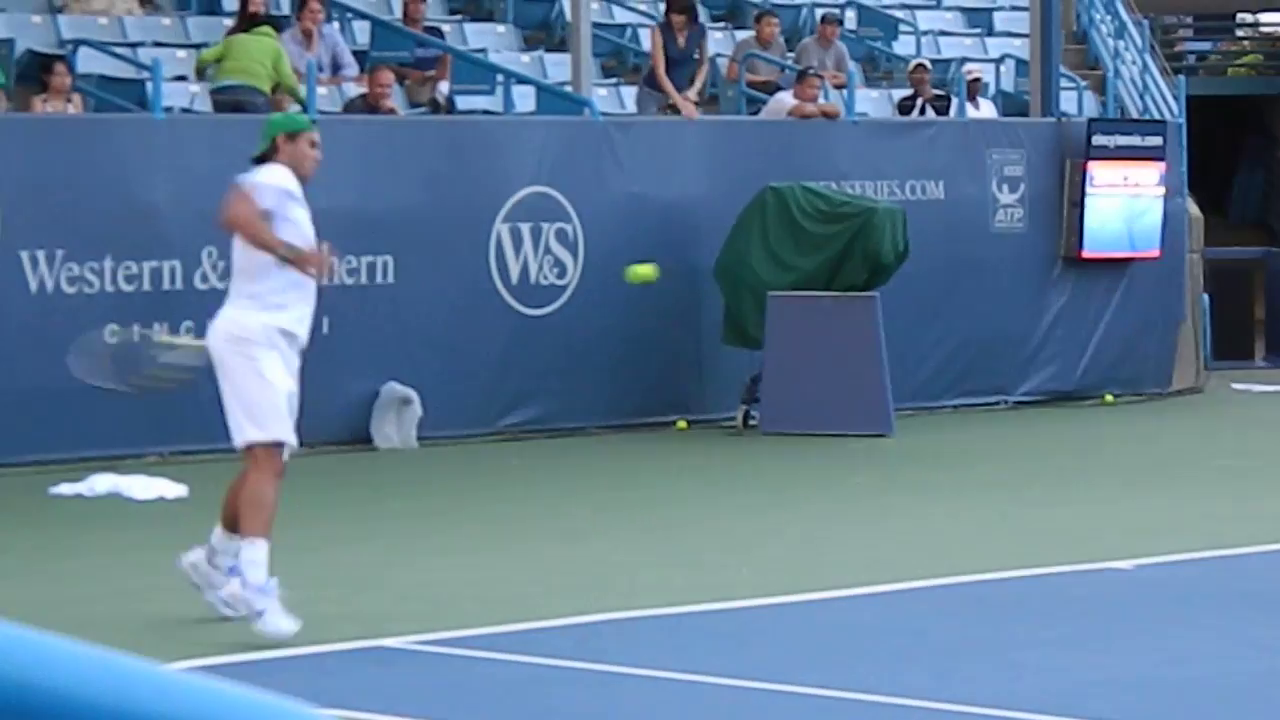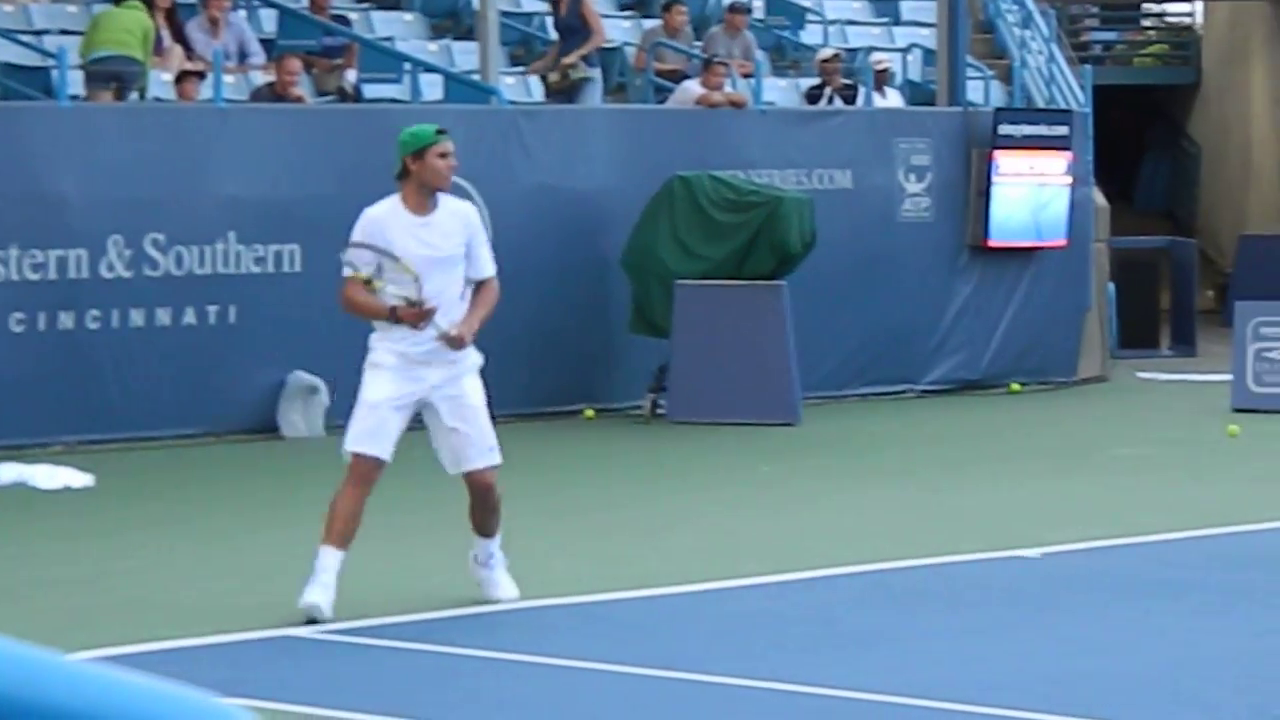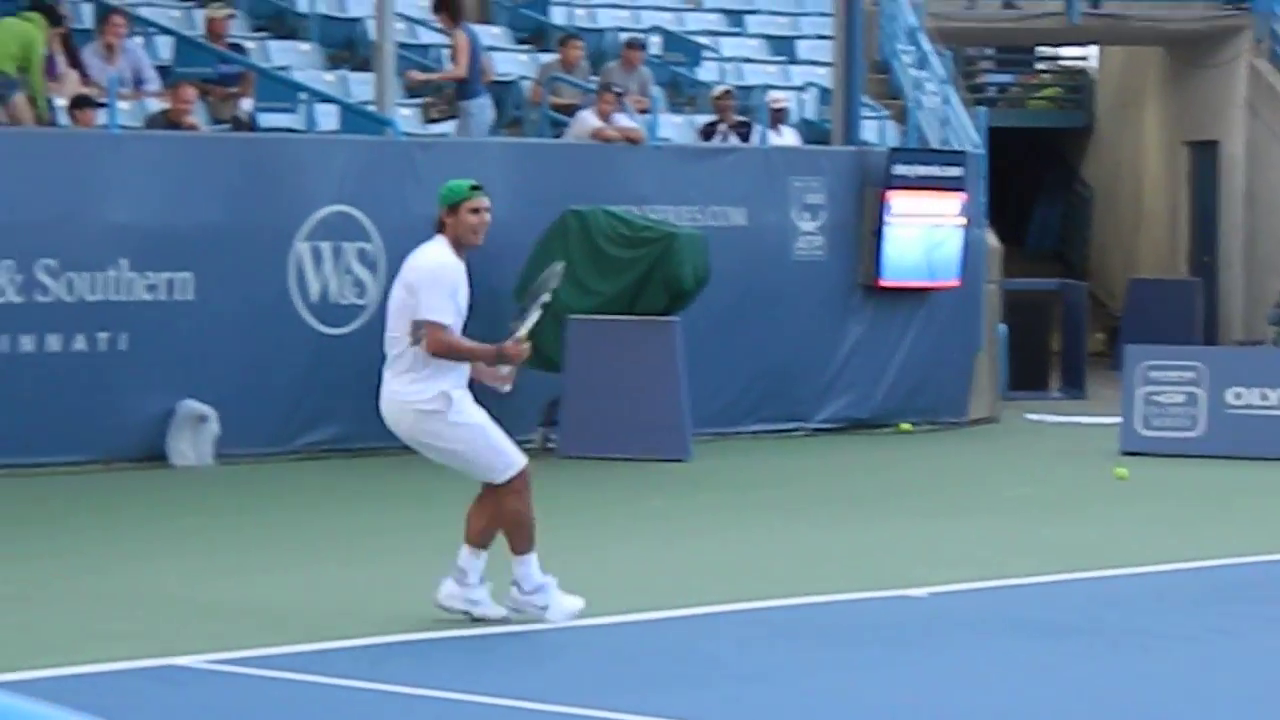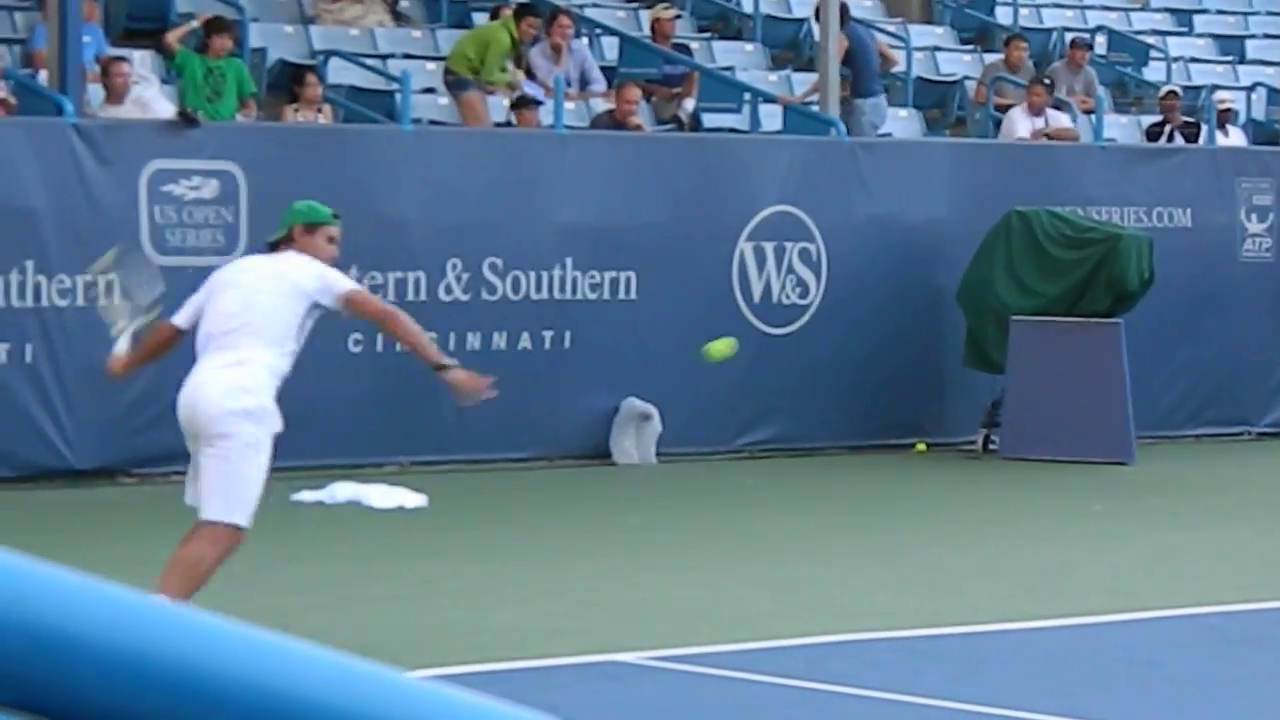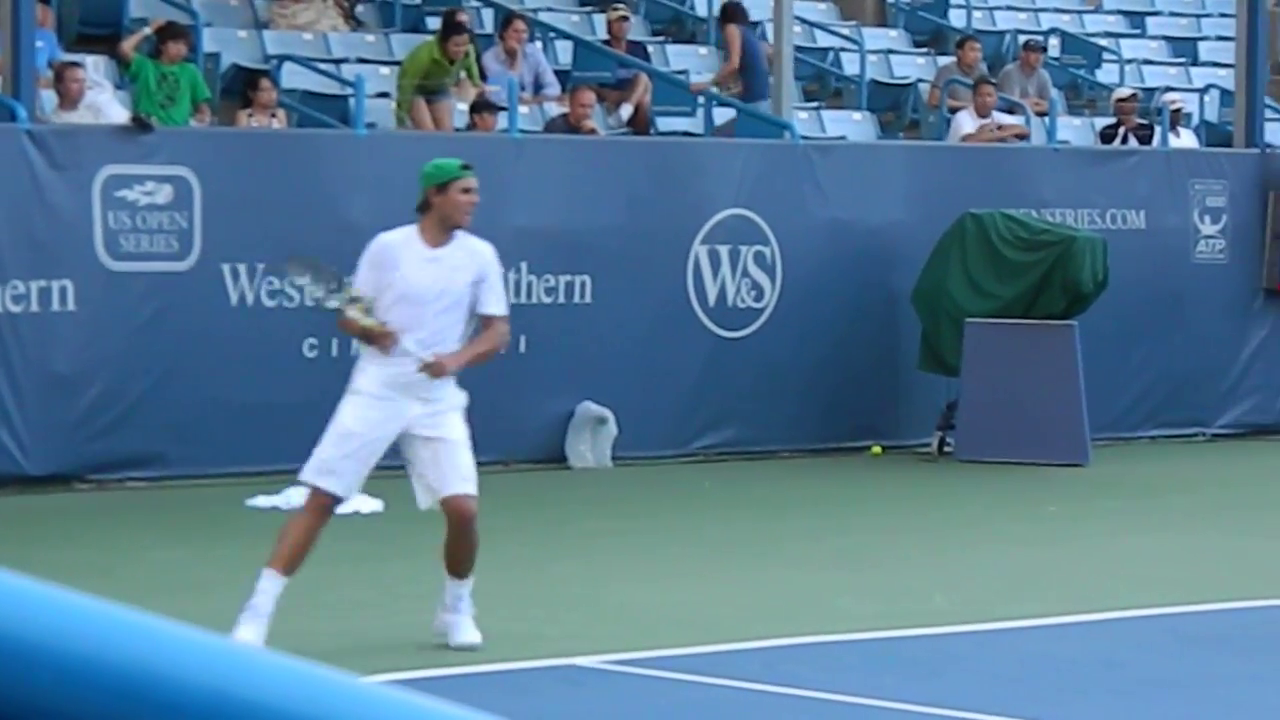
dt=1s
person 1, frame 1
left shoulder: (280, 196)
right shoulder: (273, 179)
right elbow: (240, 217)
right wrist: (295, 253)
left hip: (269, 342)
right hip: (254, 339)
left knee: (264, 462)
right knee: (267, 458)
left ankle: (212, 560)
right ankle: (255, 591)
person 1, frame 2
left shoulder: (465, 214)
right shoulder: (376, 220)
left elbow: (487, 286)
right elbow: (350, 295)
left wrist: (469, 325)
right wrist: (395, 314)
left hip: (455, 366)
right hip: (392, 364)
left knee: (483, 480)
right knee: (364, 466)
left ankle: (488, 560)
right ankle: (324, 579)
person 1, frame 3
left shoulder: (444, 259)
right shoulder: (440, 265)
right elbow: (434, 343)
left wrist: (480, 366)
right wrist: (495, 354)
left hip: (417, 396)
right hip: (426, 401)
left knee: (499, 482)
right knee: (515, 479)
left ankle: (465, 586)
right ankle: (532, 589)
person 1, frame 4
left shoulder: (225, 274)
right shoulder: (309, 272)
left elbow: (165, 333)
right elbow: (387, 316)
left wrist: (127, 362)
right wrist: (446, 368)
left hip: (195, 396)
right hip: (240, 403)
left knee: (214, 522)
right knee: (221, 534)
person 1, frame 5
left shoulder: (481, 256)
right shoulder: (385, 247)
left elbow: (497, 333)
right elbow: (348, 313)
left wrist: (456, 360)
right wrist: (367, 333)
left hip: (436, 401)
right hip: (372, 392)
left knee: (463, 510)
right knee: (320, 501)
left ankle: (456, 609)
right ankle: (259, 611)
